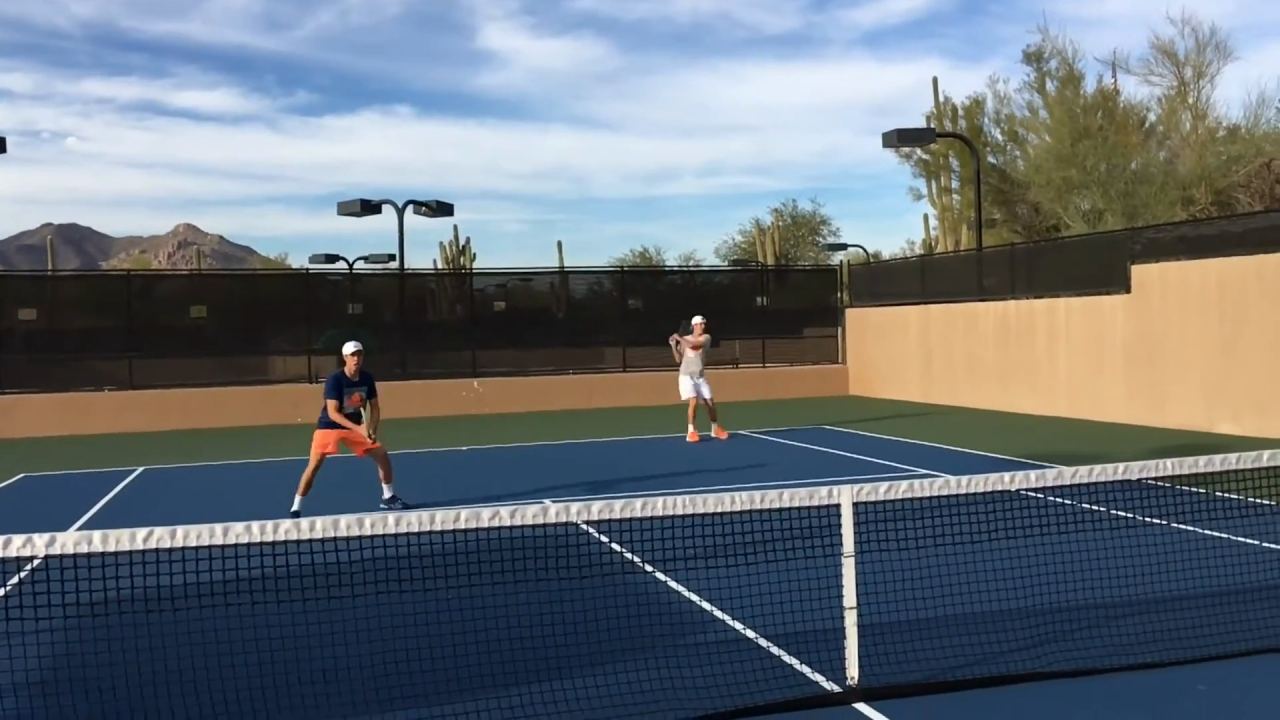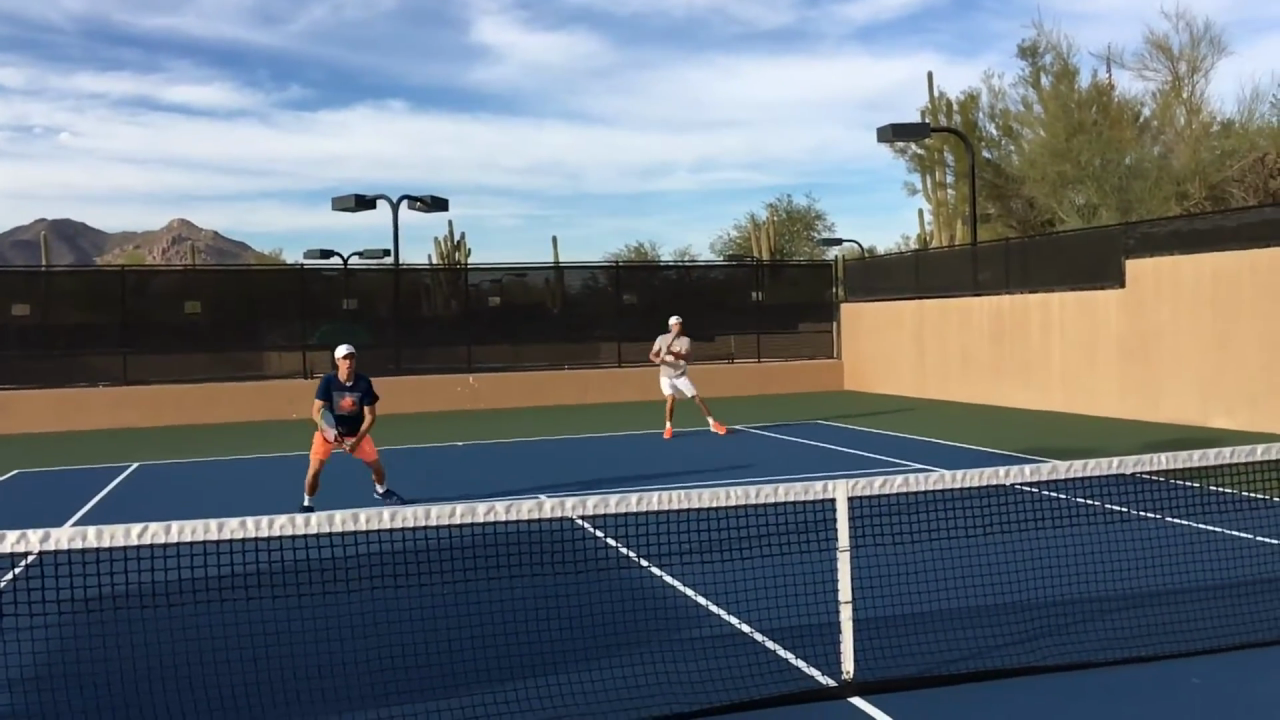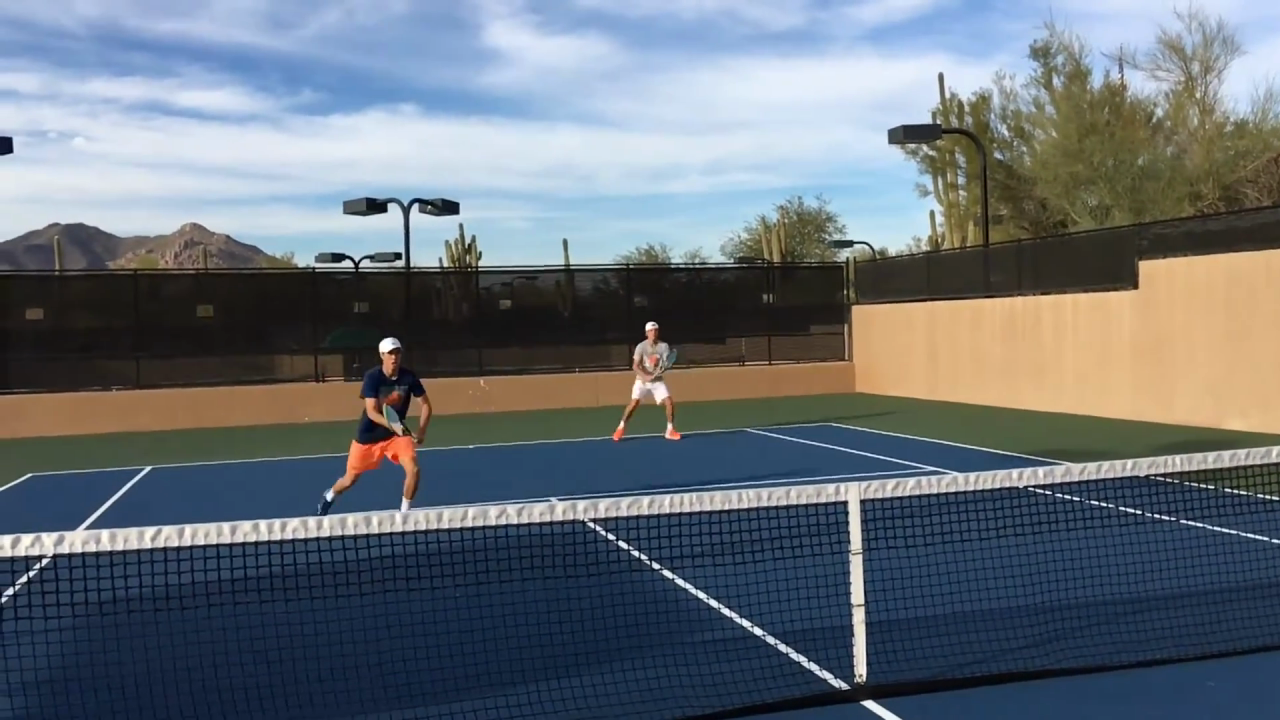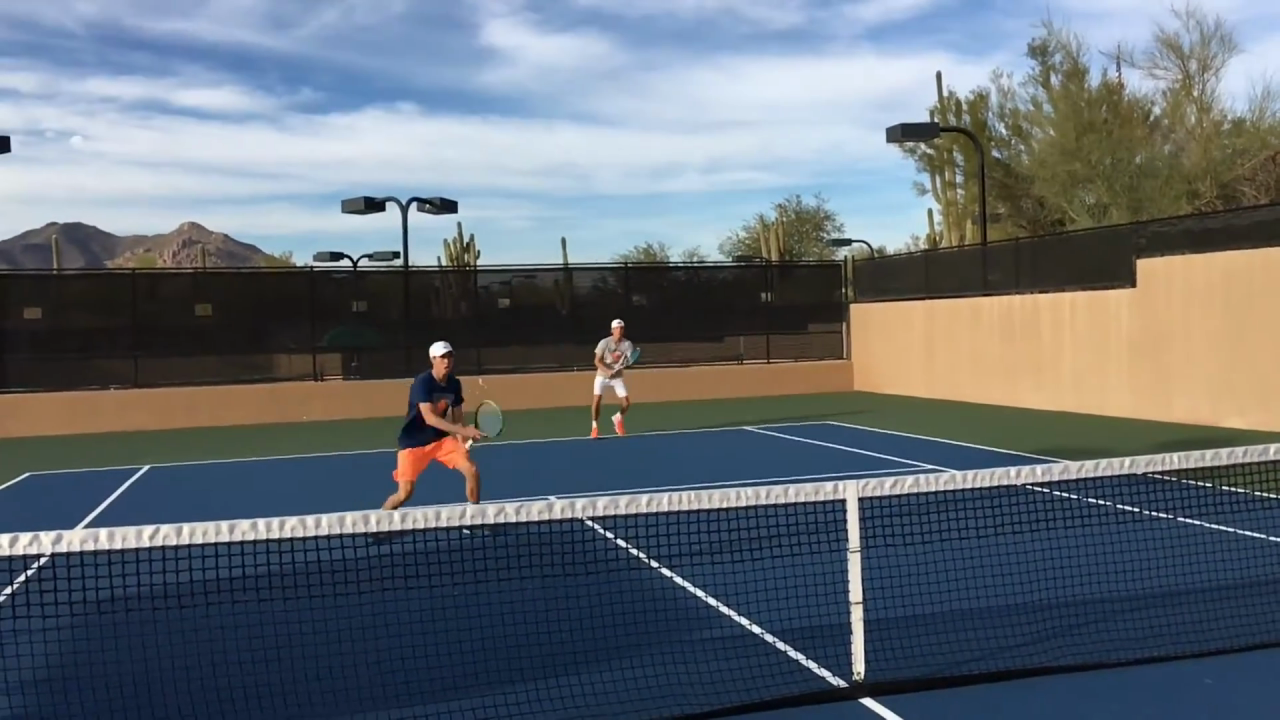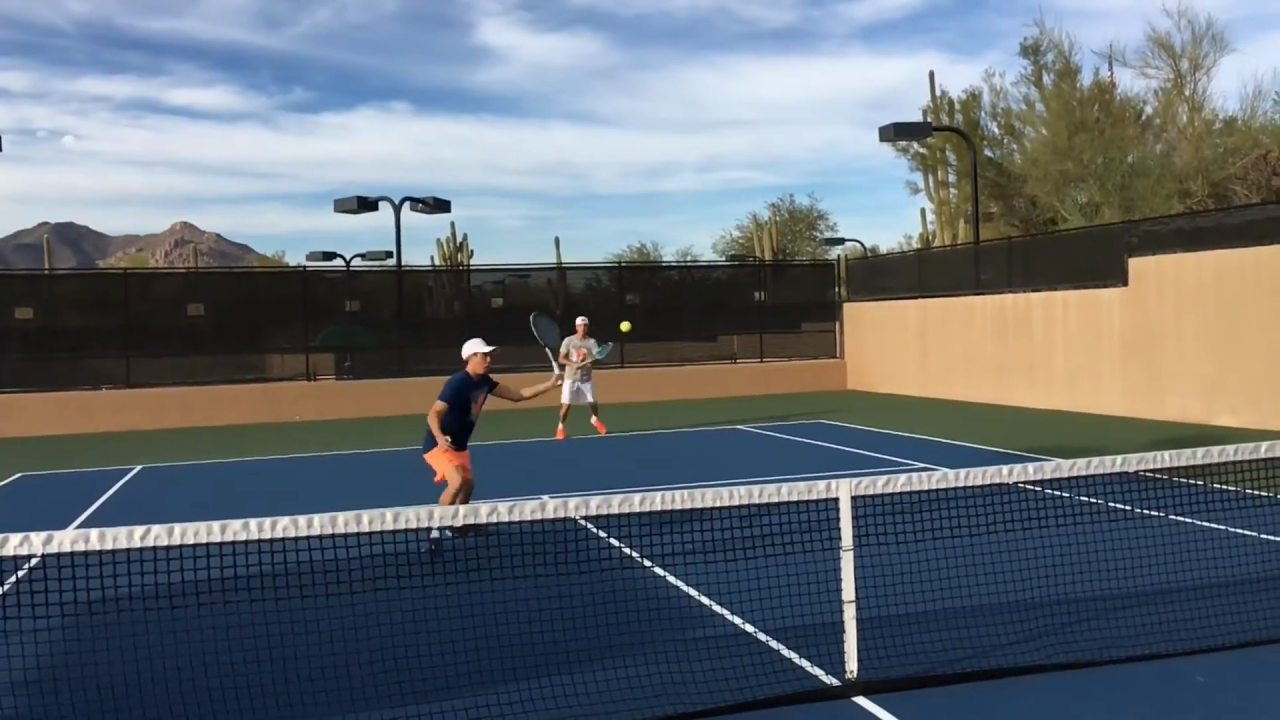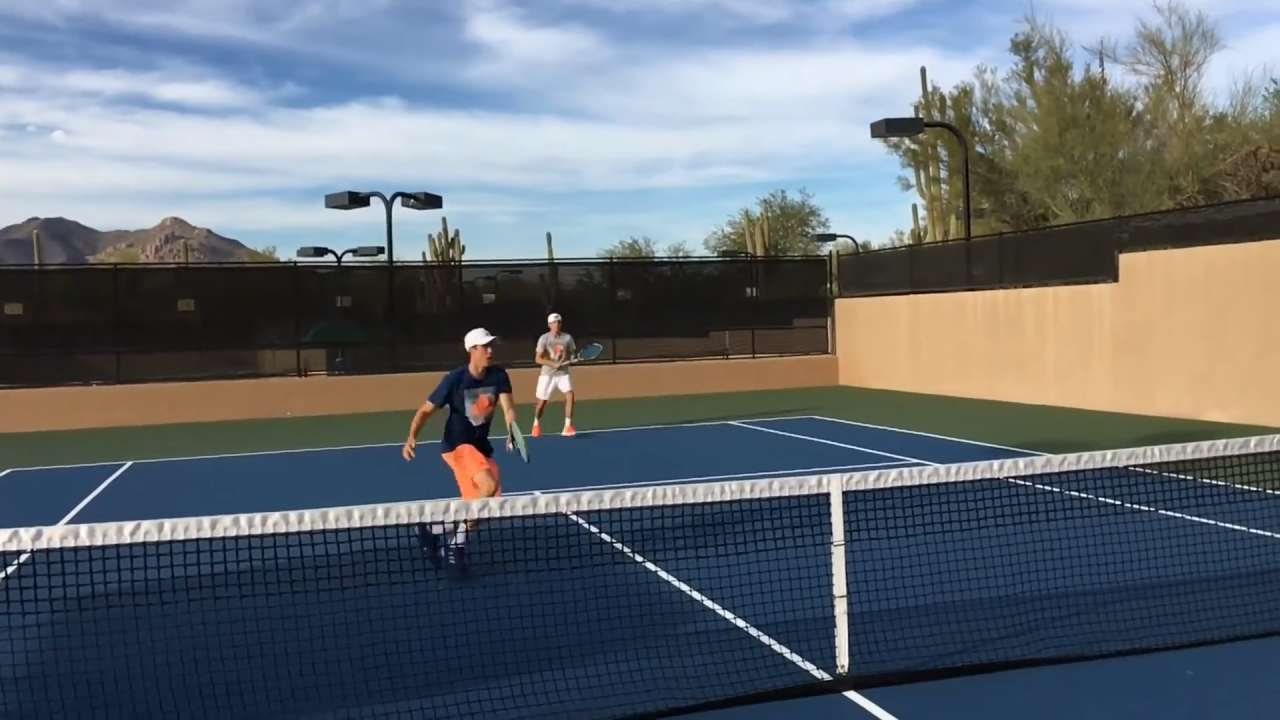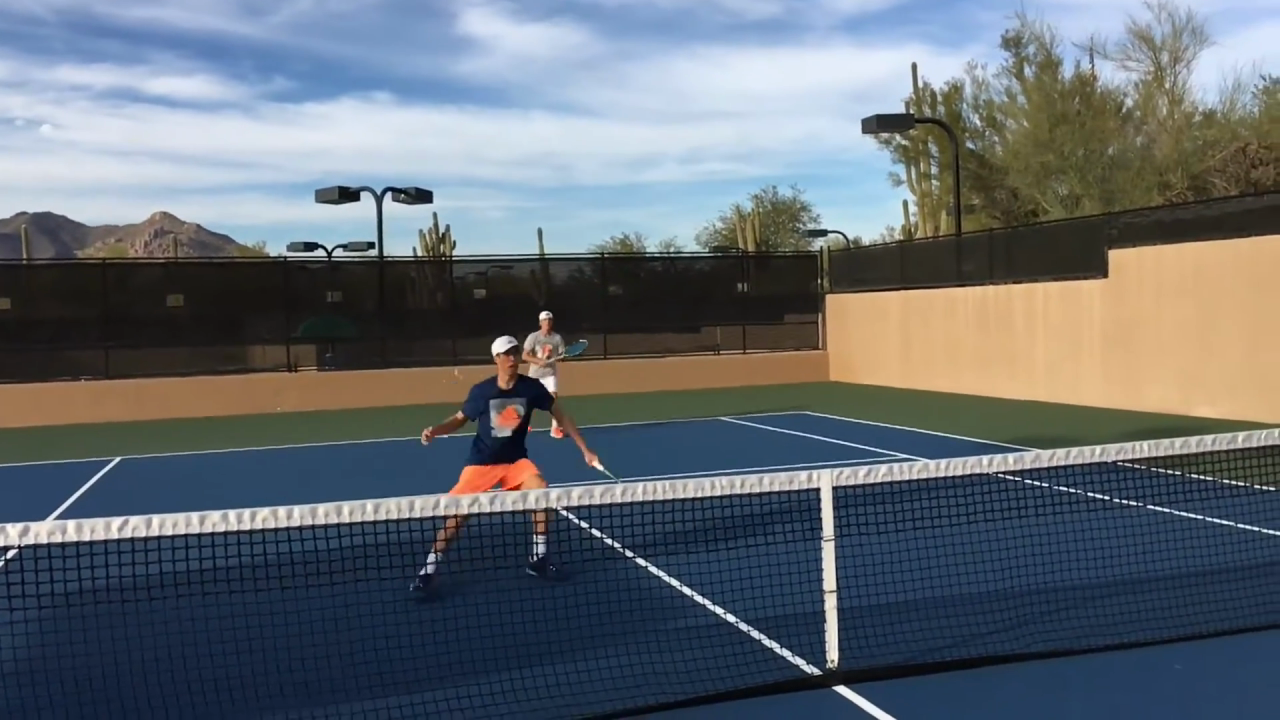
dt=0.3s
person 1, frame 1
left shoulder: (367, 379)
right shoulder: (335, 380)
left elbow: (374, 408)
right elbow: (332, 413)
left wrist: (371, 430)
right wrist: (357, 428)
left hip: (356, 427)
right hip: (329, 427)
left knee: (382, 455)
right knee: (314, 464)
left ankle: (388, 497)
right ankle: (296, 508)
person 1, frame 2
left shoulder: (364, 383)
right shoulder: (327, 381)
left elbow: (370, 416)
right elbow: (316, 412)
left wrist: (356, 440)
left hip: (356, 429)
left knee: (375, 465)
right knee: (315, 467)
left ankle: (382, 491)
right ankle: (307, 504)
person 1, frame 3
left shoulder: (410, 377)
right shoulder: (372, 377)
left elbow: (426, 405)
right elbow: (371, 412)
left wrist: (421, 430)
right wrist: (393, 425)
left hip: (396, 433)
right hip: (368, 435)
left knee: (413, 469)
right knee: (351, 479)
left ankle: (404, 511)
right ankle: (329, 497)
person 1, frame 4
left shoulder: (454, 384)
right shoulder: (423, 383)
left elbow: (457, 418)
right elbow: (429, 418)
left wrist: (463, 437)
right wrist: (463, 430)
left hip: (442, 438)
right hip: (414, 439)
left knee: (471, 471)
right knee: (405, 494)
person 1, frame 5
left shoulder: (483, 381)
right shoulder: (457, 383)
left elbow: (515, 396)
right elbow: (433, 415)
left wrist: (550, 384)
right wrist: (440, 437)
left hip: (458, 446)
right hip: (439, 444)
left knee: (467, 488)
right knee: (458, 482)
person 1, frame 6
left shoulder: (499, 375)
right shoulder: (454, 380)
left elbow: (509, 409)
right elbow: (424, 411)
left wrist: (512, 435)
right wrist: (411, 438)
left hip: (481, 446)
right hip: (457, 445)
left knee: (476, 502)
right knee: (489, 487)
left ankle: (434, 530)
right ankle: (457, 544)
person 1, frame 7
left shoulder: (532, 387)
right shoulder: (481, 391)
left elbow: (561, 416)
right elbow: (458, 420)
left wrist: (585, 449)
right wrist: (434, 430)
left hip: (516, 459)
right hip: (482, 461)
left knee: (541, 491)
right knee: (458, 512)
left ankle: (539, 559)
right ankle: (428, 571)
